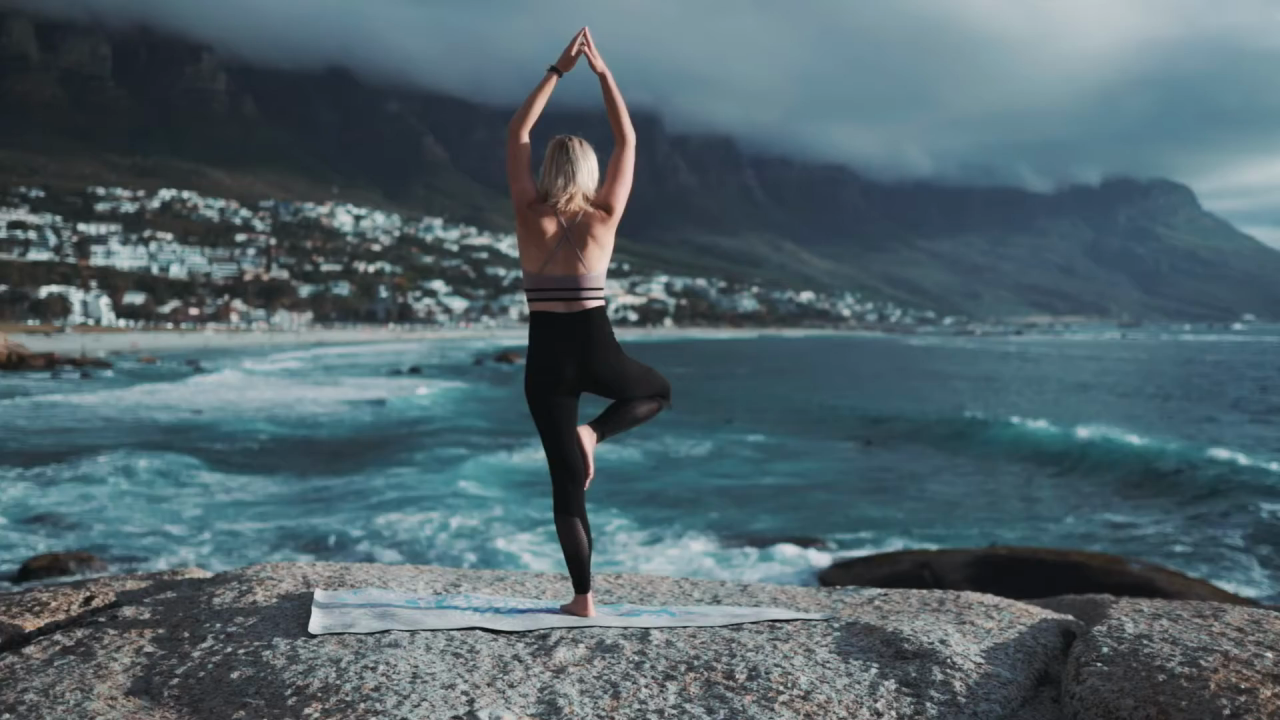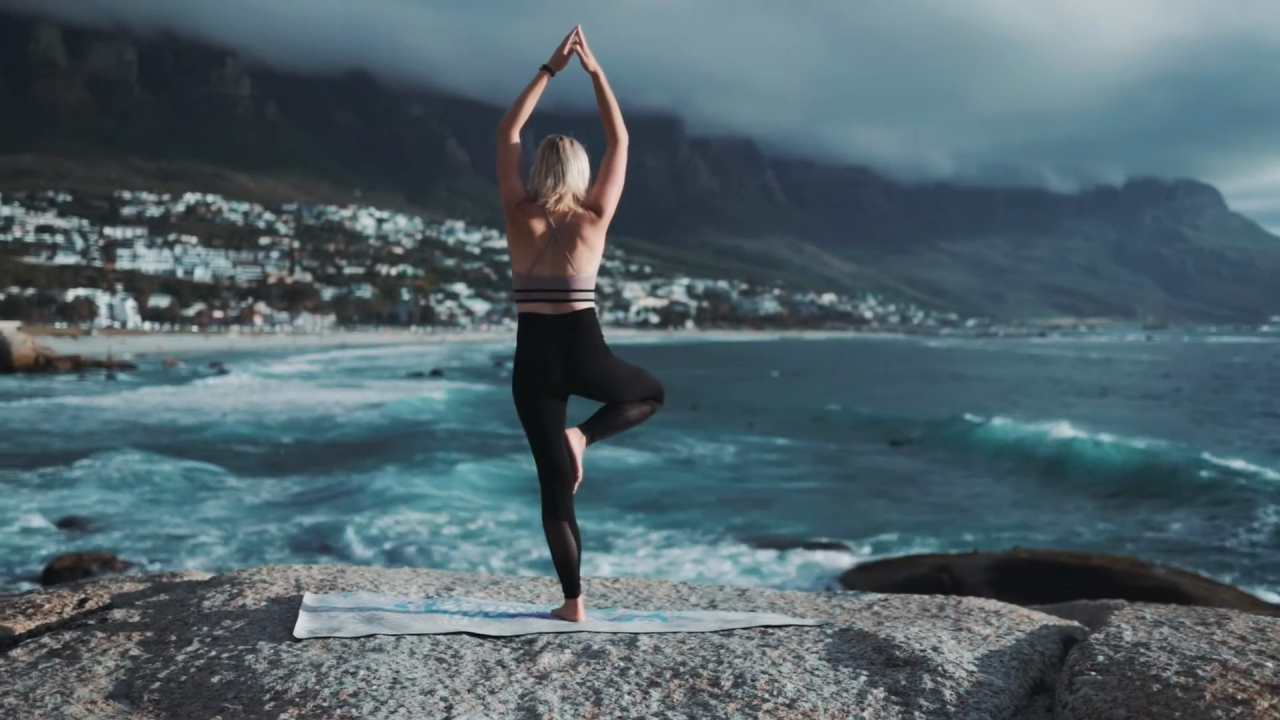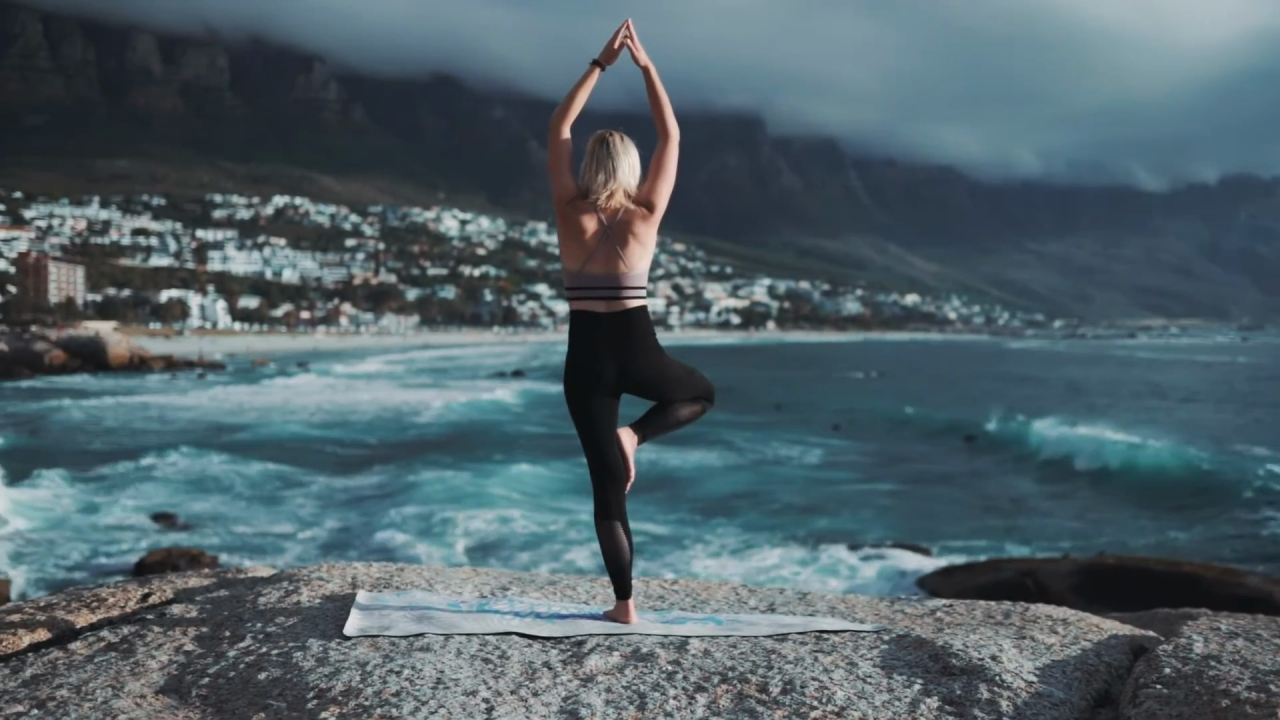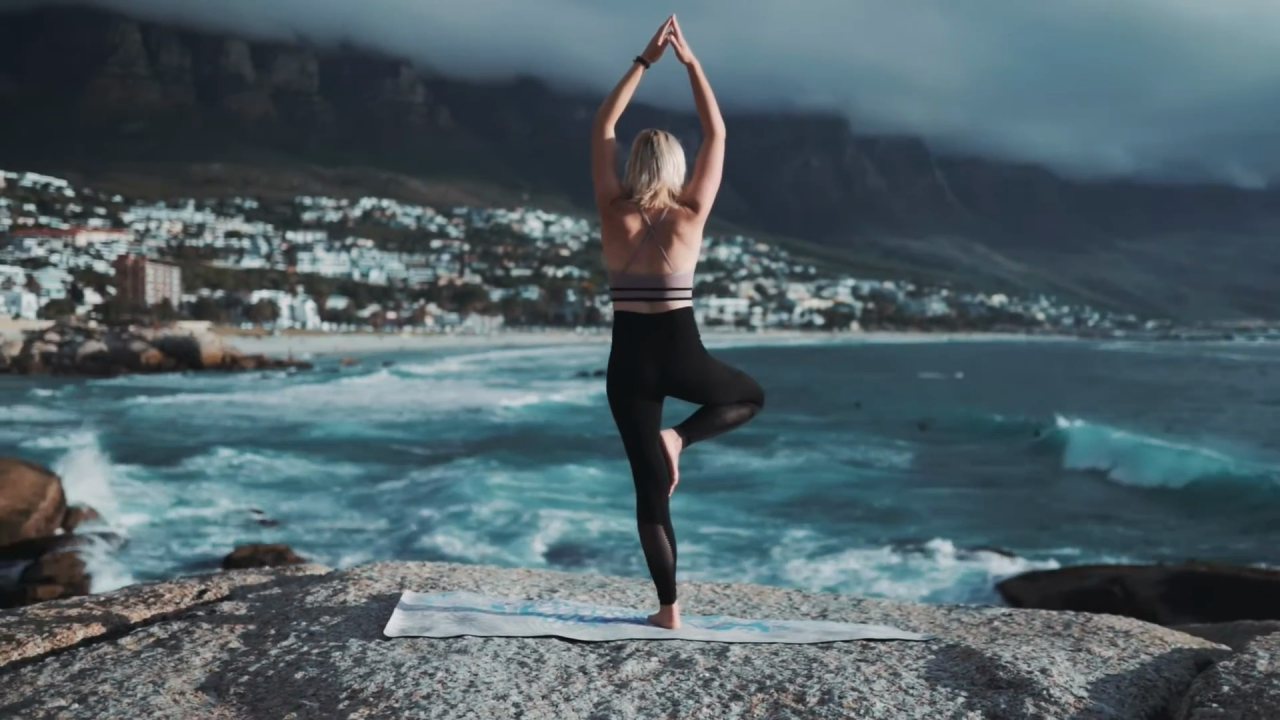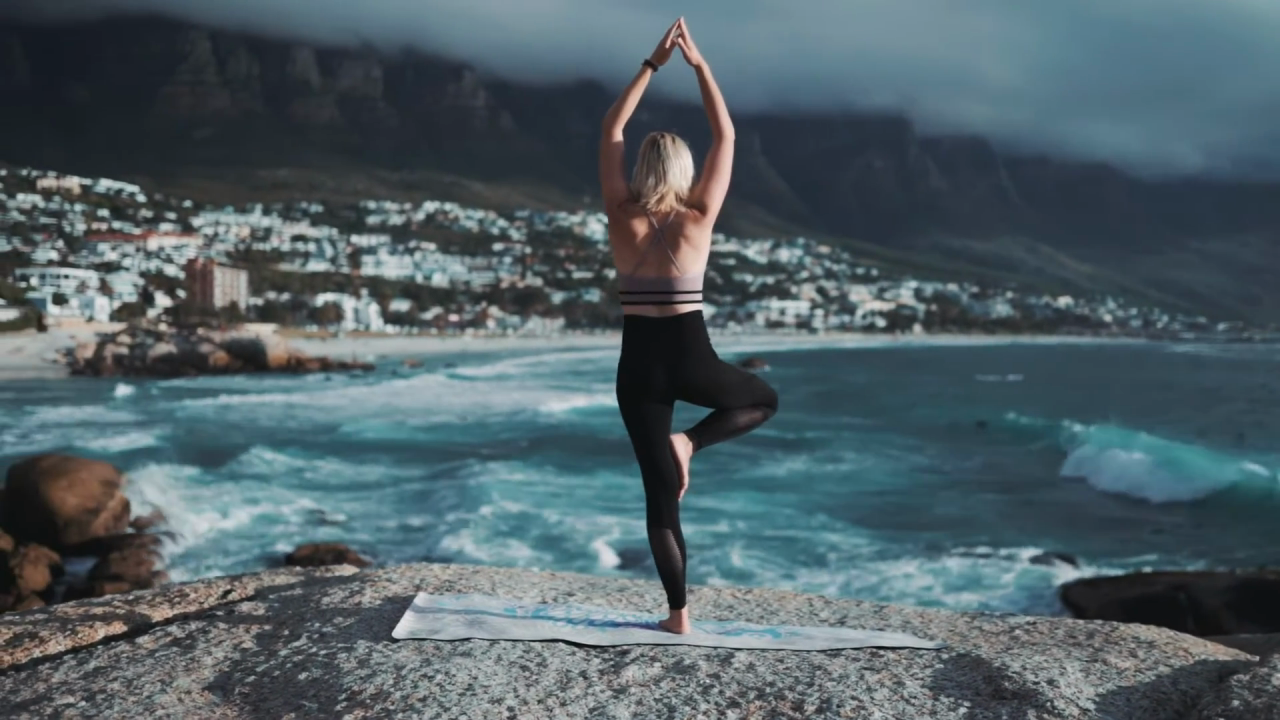
dt=1s
person 1, frame 1
left shoulder: (530, 216)
right shoulder: (604, 218)
left elbow: (517, 135)
right elbow: (627, 139)
left wrist: (558, 70)
right wrist: (601, 70)
left hip: (547, 359)
right hip: (597, 353)
left knee: (567, 485)
right knee: (658, 390)
left ankle: (583, 598)
right ankle: (595, 432)
person 1, frame 2
left shoulder: (519, 217)
right shoulder: (594, 220)
left elbow: (508, 133)
right elbow: (620, 140)
left wrist: (550, 69)
right wrist: (594, 70)
left hip: (534, 360)
right hip: (584, 355)
left knee: (555, 487)
right knee: (651, 393)
left ankle: (573, 603)
right ankle: (583, 436)
person 1, frame 3
left shoulder: (569, 214)
right shoulder: (645, 216)
left elbow: (559, 128)
right elbow: (671, 135)
left wrist: (600, 64)
right wrist: (644, 64)
left hip: (586, 359)
right hip: (637, 353)
left knee: (607, 488)
right knee: (701, 393)
left ankle: (625, 605)
right ankle: (635, 435)
person 1, frame 4
left shoulder: (614, 214)
right shoulder: (690, 216)
left elbow: (602, 128)
right elbow: (717, 133)
left wrist: (644, 61)
right wrist: (689, 61)
left hip: (629, 361)
right hip: (681, 356)
left knee: (650, 491)
right knee: (751, 396)
left ankle: (669, 610)
right ankle: (680, 437)
person 1, frame 5
left shoulder: (622, 218)
right shoulder: (698, 219)
left elbow: (610, 131)
right elbow: (725, 135)
left wrist: (652, 64)
right wrist: (697, 63)
left hip: (639, 365)
right hip: (690, 360)
left knee: (660, 495)
right knee: (764, 399)
left ankle: (678, 615)
right ankle: (691, 441)
